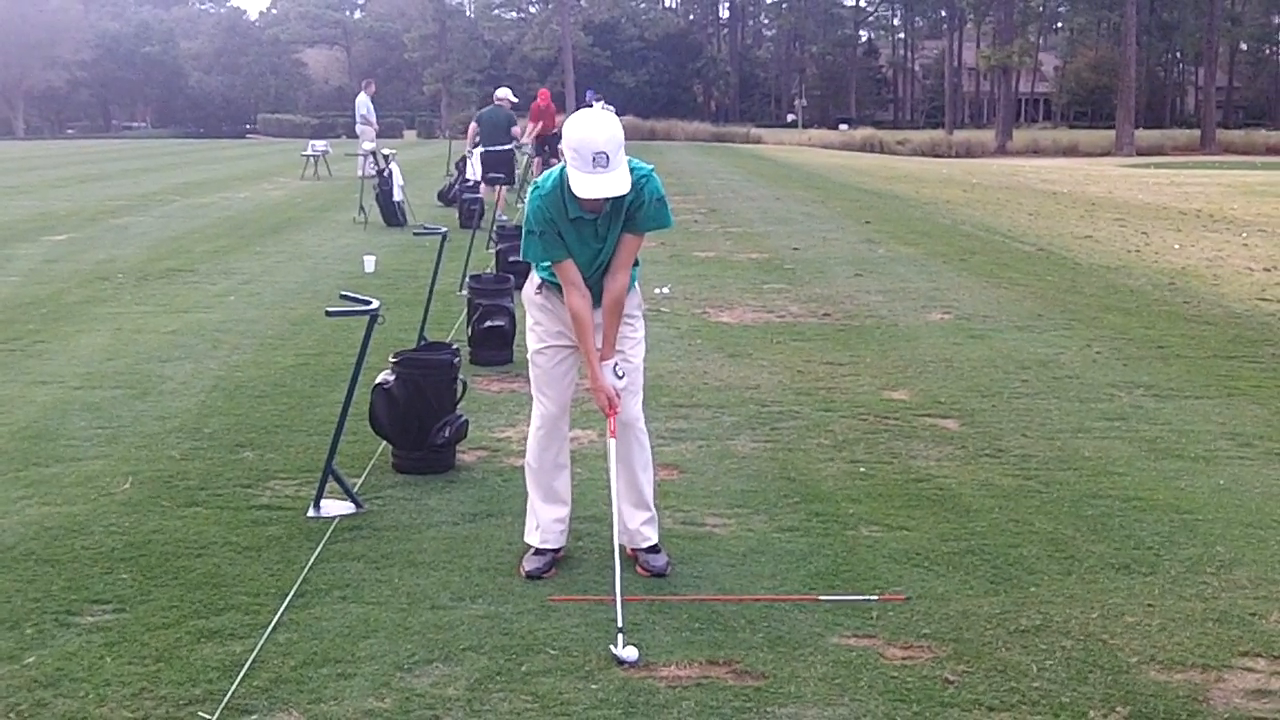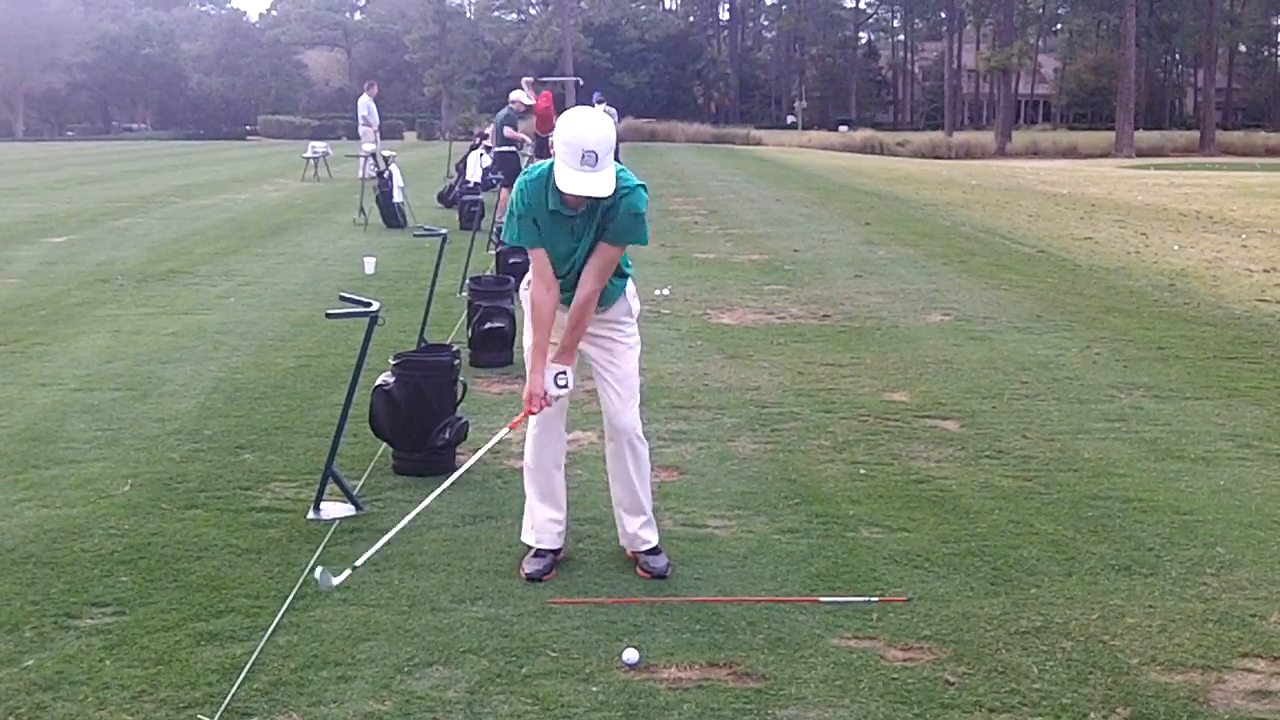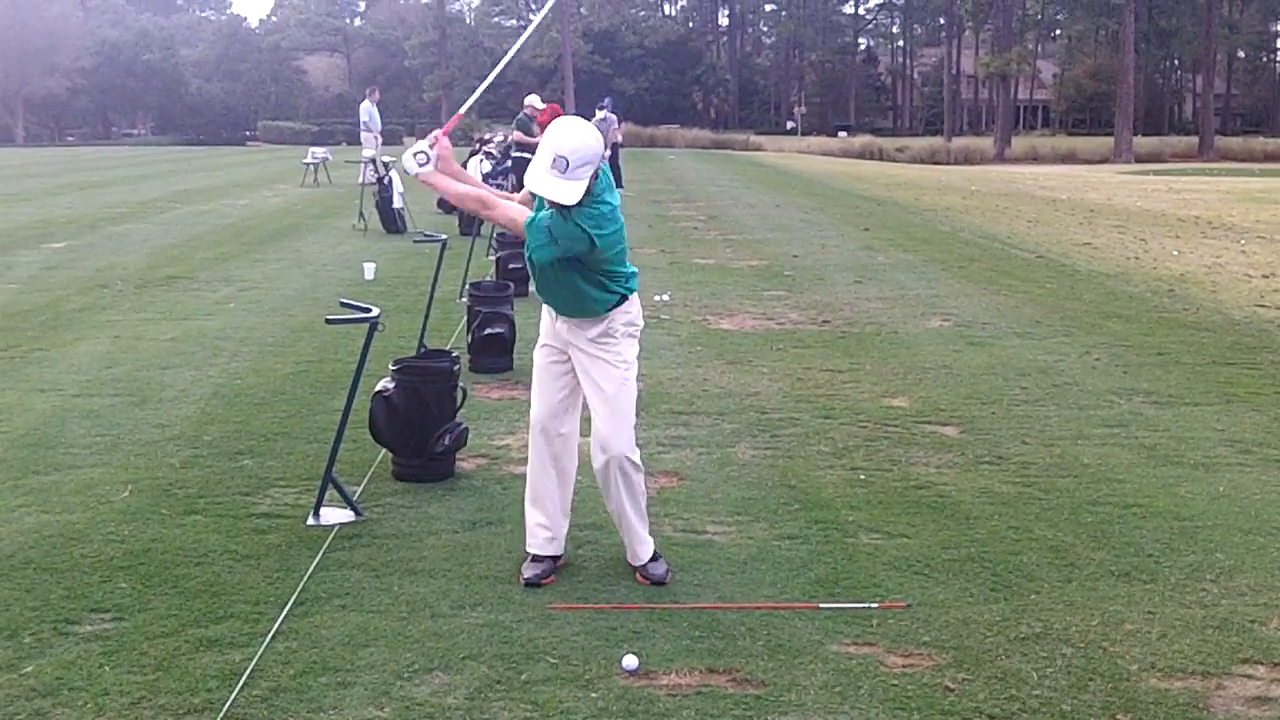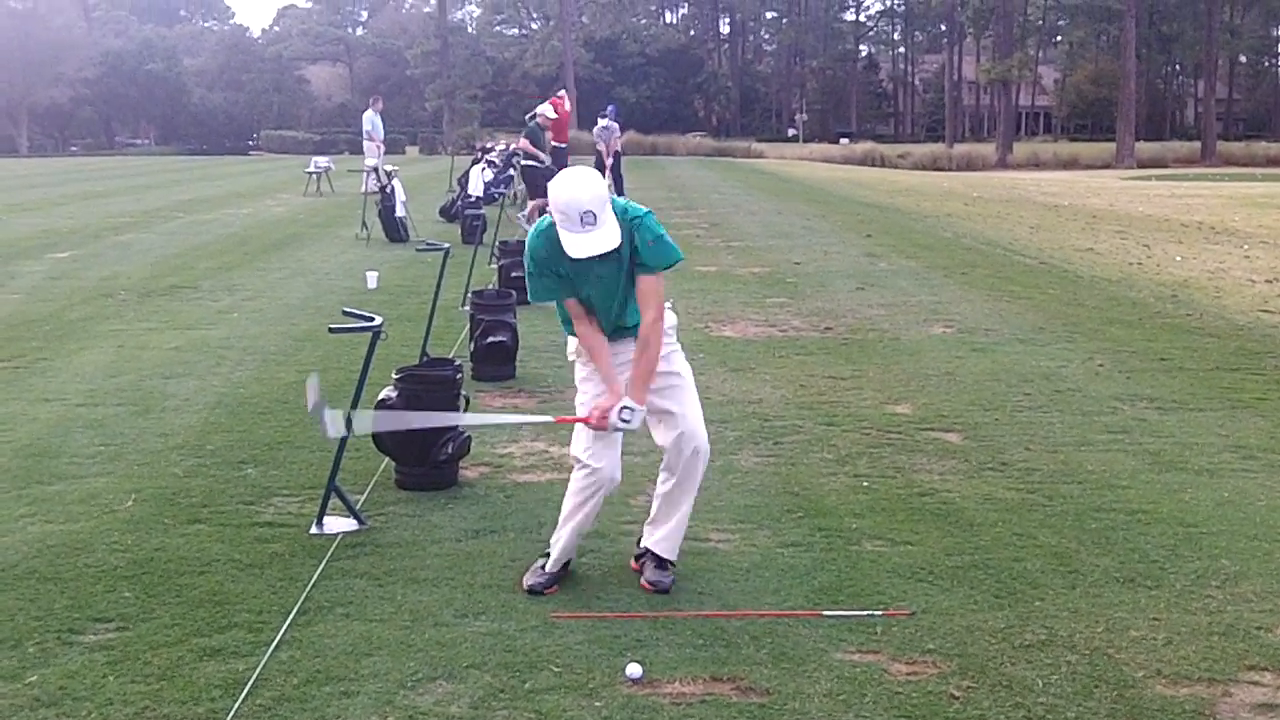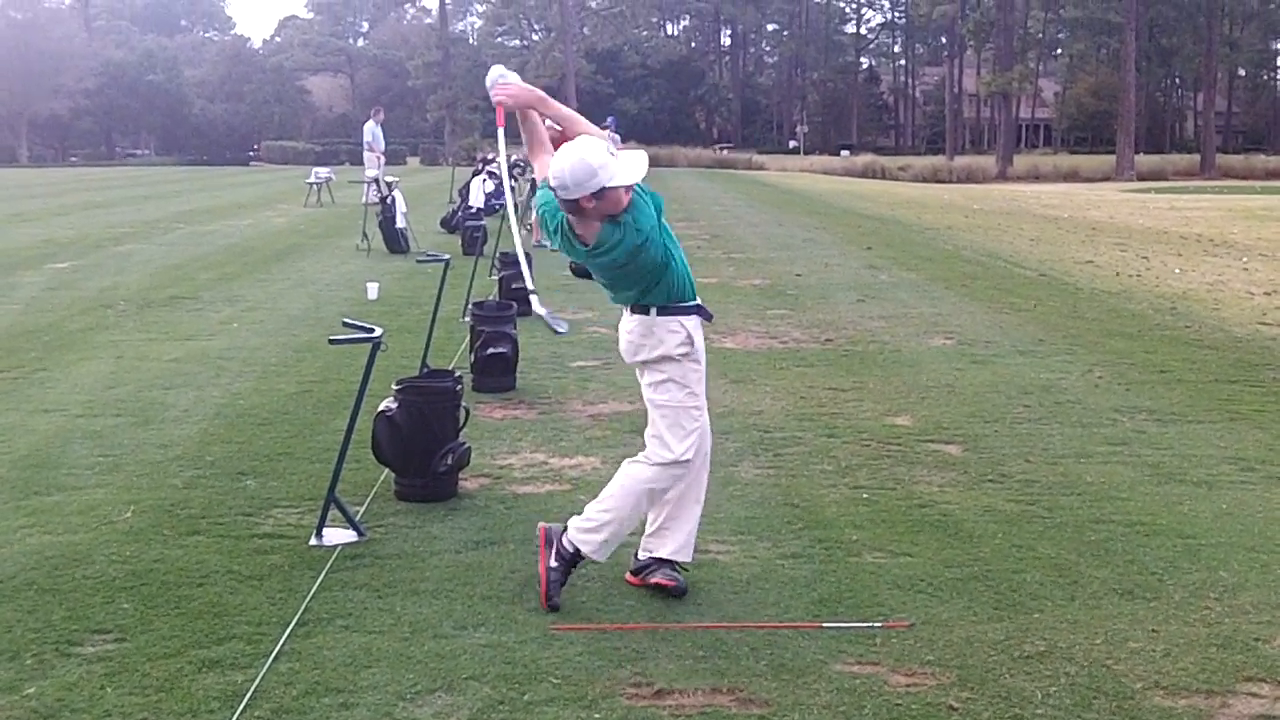
dt=0.4s
person 1, frame 1
left shoulder: (642, 185)
right shoulder: (544, 199)
left elbow: (617, 277)
right elbow: (575, 290)
left wrist: (609, 355)
right wrist: (593, 372)
left hip: (618, 305)
right hip: (553, 304)
left knee: (629, 417)
right knee: (549, 418)
left ankle: (641, 535)
right ankle: (546, 536)
person 1, frame 2
left shoulder: (627, 196)
right shoulder: (532, 186)
left elbow: (592, 284)
right elbow: (542, 281)
left wrist: (563, 359)
right wrist: (537, 368)
left hip: (610, 310)
right hip: (548, 306)
left knee: (623, 423)
right knee: (544, 420)
left ankle: (641, 539)
right ankle: (544, 538)
person 1, frame 3
left shoulder: (584, 226)
right shoulder: (581, 169)
left elbow: (500, 212)
right elbow: (516, 200)
left wrist: (432, 177)
right wrist: (447, 162)
left hip: (604, 330)
right hip: (558, 320)
left knee: (612, 446)
right knee: (548, 429)
left ankle: (640, 550)
right ankle: (545, 547)
person 1, frame 4
left shoulder: (638, 222)
right shoulder: (543, 241)
left elbow: (652, 318)
right elbow: (583, 322)
left wrist: (635, 390)
right wrist: (609, 391)
left hip: (652, 345)
right hip: (600, 351)
left knee: (689, 444)
right knee: (597, 463)
left ankle: (654, 551)
right ankle: (558, 557)
person 1, frame 5
left shoulder: (557, 210)
right shoulder: (635, 236)
left elbow: (539, 157)
right elbow: (585, 133)
left wrist: (527, 100)
right wrist: (533, 97)
left hip: (649, 322)
right hip: (668, 332)
left knee: (690, 438)
right knee: (672, 450)
left ankle: (655, 553)
right ankle: (571, 541)
